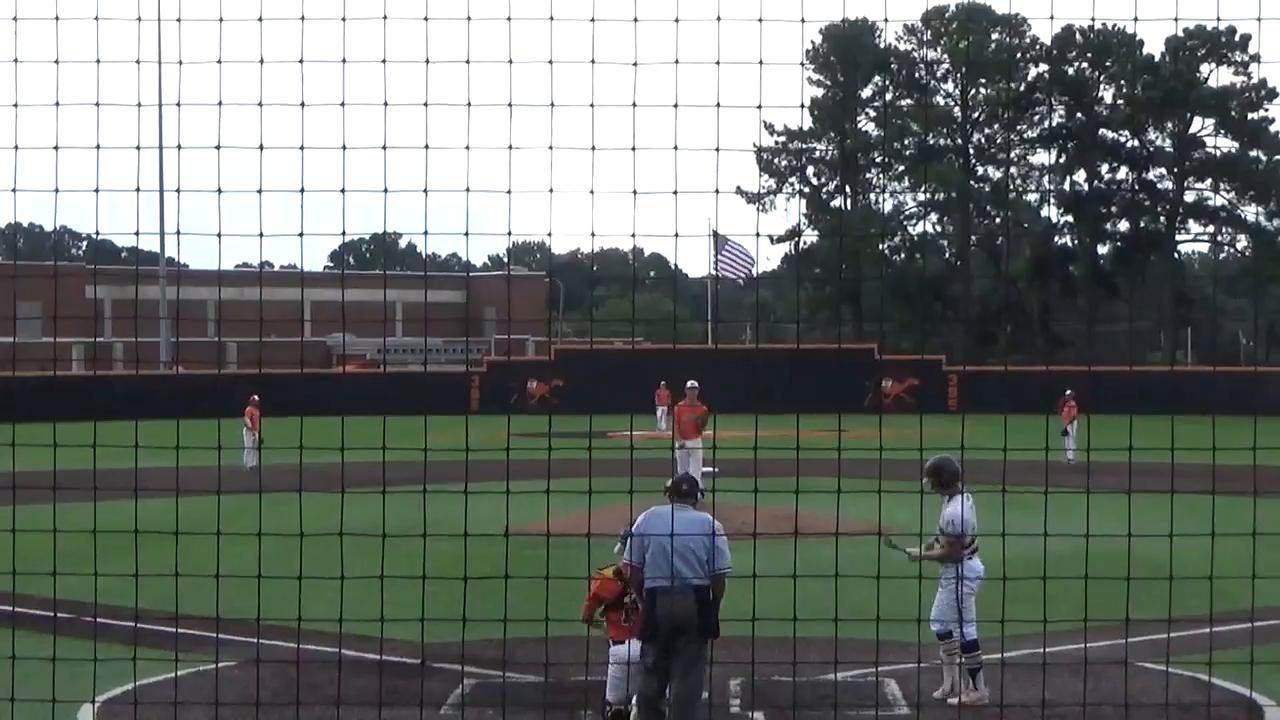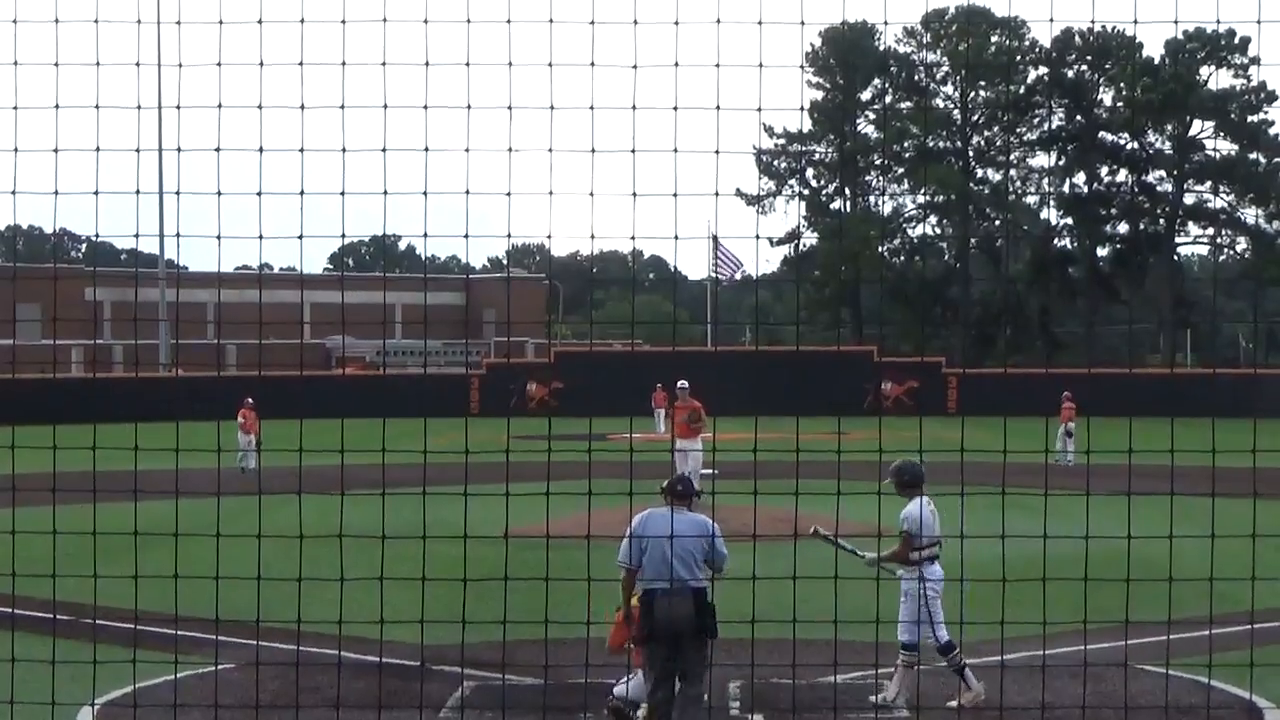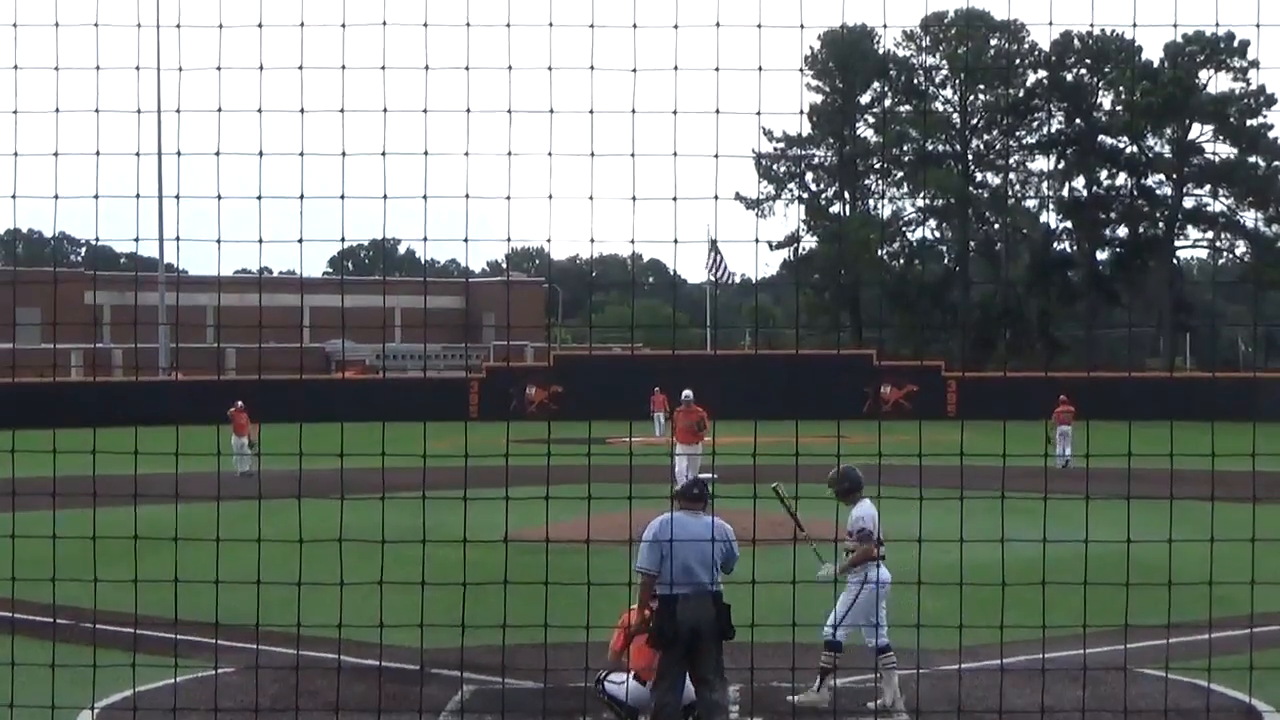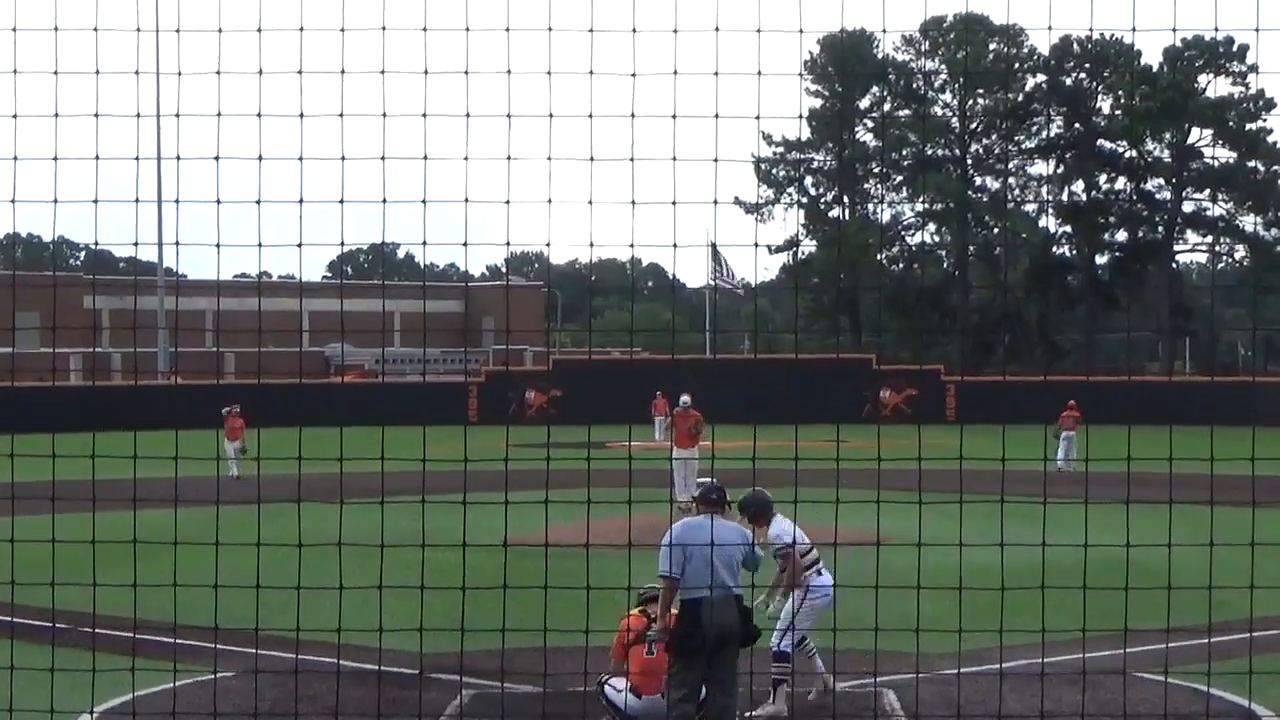
dt=0.5s
person 1, frame 1
left shoulder: (954, 512)
right shoulder: (961, 498)
left elbow: (951, 553)
left wrist: (922, 555)
right wrist: (932, 545)
left hip: (959, 574)
right hip: (956, 571)
left knee: (964, 631)
right knee: (940, 623)
left ankle: (977, 690)
right ankle: (953, 682)
person 1, frame 2
left shoulder: (910, 512)
right shoulder: (927, 505)
left elbow: (904, 552)
left wrist: (877, 558)
right wrist: (907, 570)
left hip: (921, 578)
right hip: (924, 574)
left knee: (938, 636)
right knee: (908, 635)
left ankle: (971, 688)
right ankle: (896, 692)
person 1, frame 3
left shoulder: (860, 512)
right shoulder: (866, 508)
left elbow: (866, 551)
left wrist: (838, 570)
right wrist: (843, 568)
left hip: (864, 580)
right hip: (877, 578)
left knee: (834, 632)
right knee: (878, 638)
left ankle: (820, 691)
right ankle: (892, 698)
person 1, frame 4
left shoulder: (777, 532)
right shoulder: (781, 523)
left elbow: (794, 566)
left wrist: (780, 598)
right wrist: (767, 595)
left hip: (810, 588)
right hip: (822, 584)
left knee: (781, 642)
right knee: (791, 634)
left ankle: (777, 703)
right ankle: (823, 677)
person 2, frame 1
left shoulder: (647, 519)
right shoulder: (709, 524)
left elbow: (632, 568)
right elbow: (719, 576)
left wrist: (643, 598)
right wrist: (712, 608)
left hip: (657, 602)
right hip: (695, 603)
left knee: (652, 674)
right knee: (688, 676)
person 2, frame 2
left shoulder: (643, 521)
right shoulder: (706, 525)
left elbow: (629, 570)
right elbow: (719, 566)
left wrist: (626, 606)
left hip: (654, 605)
right hip: (693, 605)
left knee: (657, 677)
right knee: (693, 676)
person 2, frame 3
left shoulder: (660, 526)
right shoulder: (722, 529)
left elbow: (647, 576)
right elbow: (728, 568)
left wrist: (641, 610)
left hip: (672, 609)
right hip: (710, 609)
left knee: (666, 679)
right knee: (711, 680)
person 2, frame 4
left shoulder: (681, 529)
right shoulder: (740, 533)
left elbow: (670, 580)
right elbow: (756, 564)
left wrist: (663, 617)
left hip: (695, 614)
right hip: (732, 613)
left knee: (682, 683)
right knee: (725, 685)
